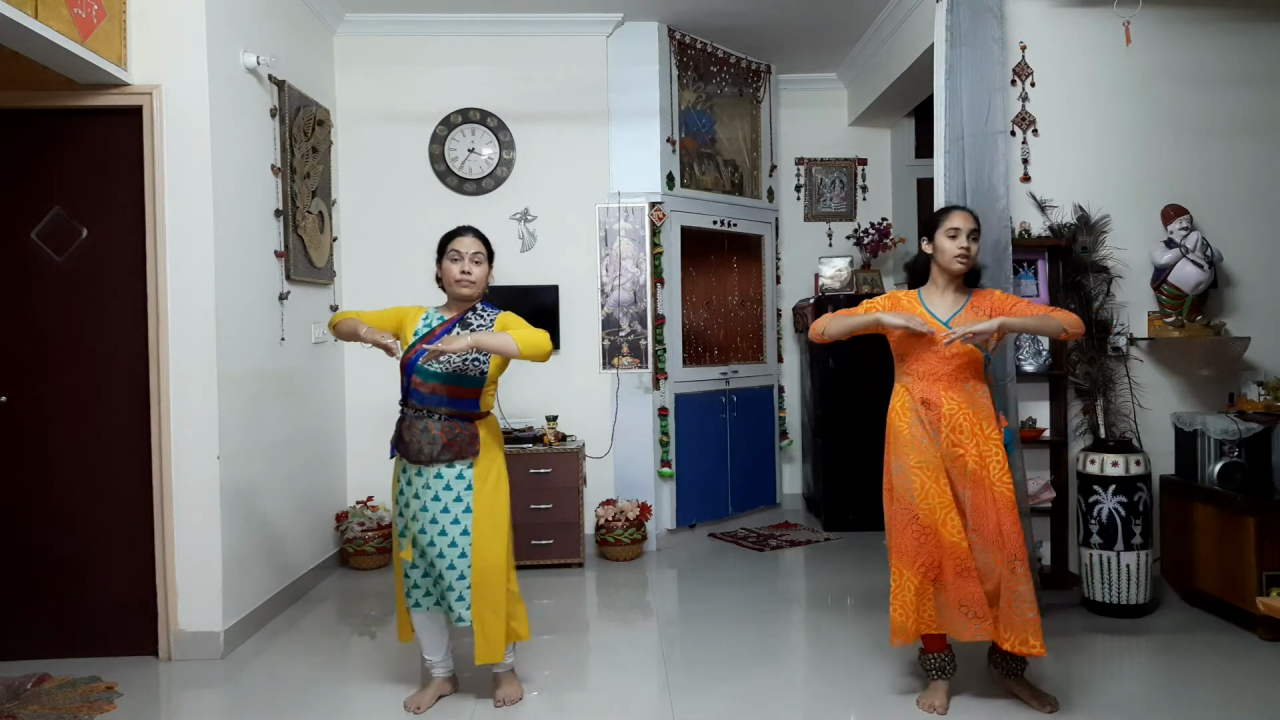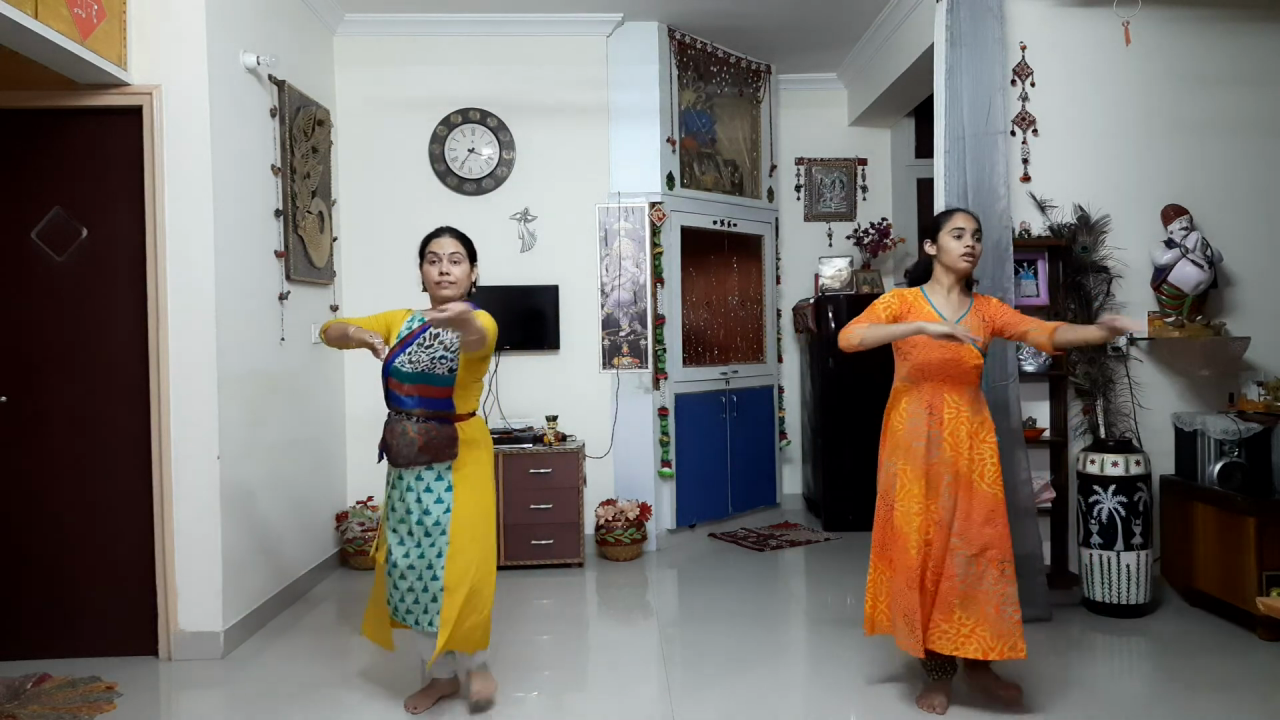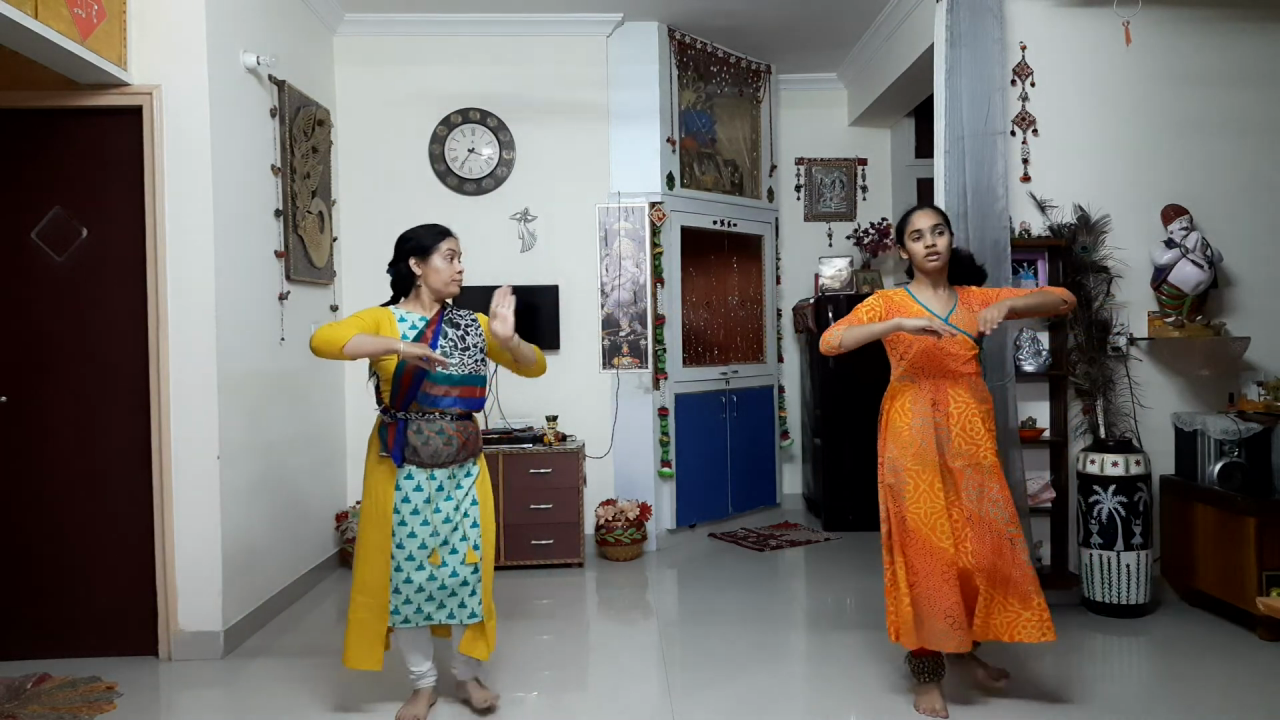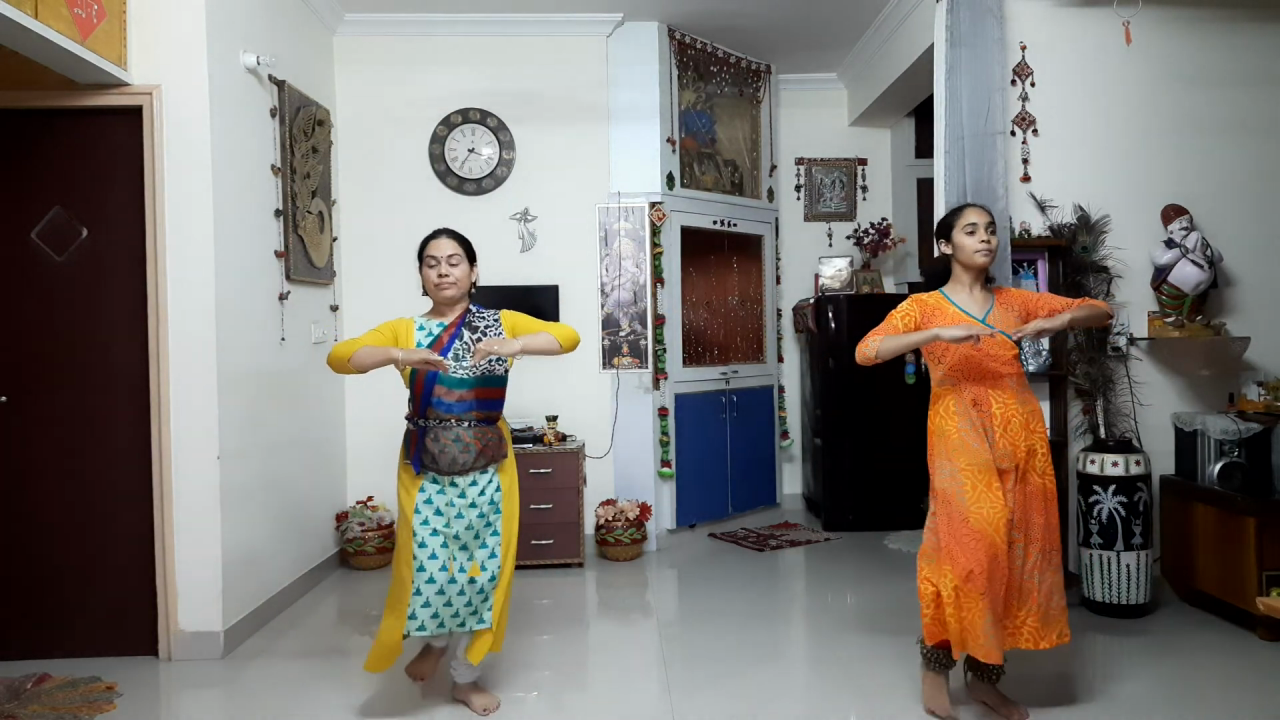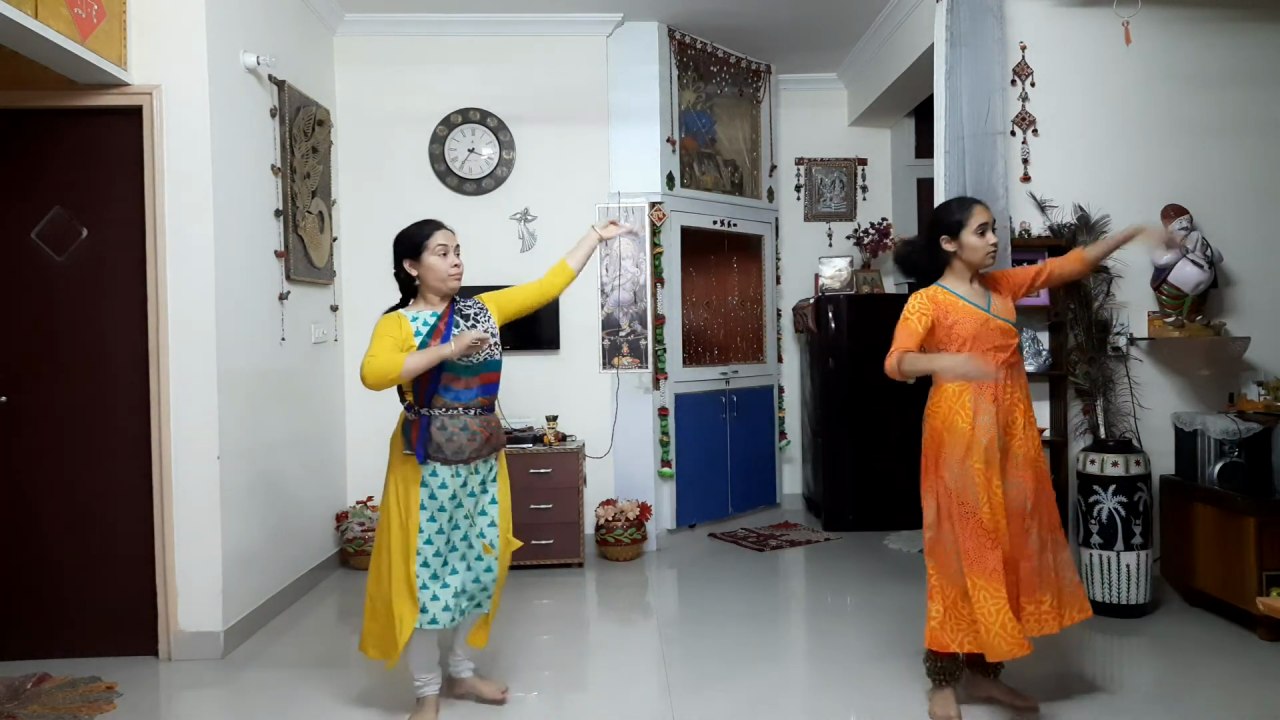
dt=1s
person 1, frame 1
left shoulder: (992, 303)
right shoulder: (895, 303)
left elbow: (1072, 325)
right elbow: (819, 330)
left wrist: (1000, 325)
right wrist: (881, 320)
left hip: (975, 440)
right hip: (915, 441)
left knee: (995, 546)
right knee: (924, 551)
left ankle: (1008, 665)
right ankle: (938, 672)
person 1, frame 2
left shoulder: (987, 309)
right shoulder: (901, 300)
left elbow: (1046, 334)
right elbow: (848, 338)
left wrist: (1103, 330)
right wrist: (919, 326)
left hip: (969, 439)
right hip: (913, 439)
left knee: (977, 544)
right knee: (918, 546)
left ankle: (978, 663)
right ankle: (938, 670)
person 1, frame 3
left shoulder: (978, 299)
right shoulder: (888, 302)
left elbow: (1063, 299)
right elbow: (829, 342)
left wrist: (1010, 304)
right wrist: (899, 324)
left hip: (971, 437)
right hip: (913, 438)
left knee: (991, 545)
right knee: (922, 551)
left ankle: (964, 641)
right ankle: (927, 676)
person 1, frame 4
left shoulder: (1017, 302)
right shoulder: (923, 306)
left elbow: (1102, 311)
right elbow: (866, 351)
left wrist: (1063, 320)
right wrist: (939, 334)
left hip: (1020, 440)
right hip: (960, 440)
left knee: (1014, 552)
right knee: (965, 550)
left ankle: (983, 675)
right ankle: (936, 661)
person 1, frame 5
left shoulder: (1004, 285)
right shoulder: (926, 301)
left elbow: (1069, 264)
right elbow: (897, 363)
left wrist: (1128, 233)
right wrist: (947, 362)
left hip: (1012, 437)
right hip: (959, 440)
left knee: (1017, 543)
right knee: (962, 551)
left ankle: (981, 670)
person 2, frame 1
left shoulder: (498, 322)
right shoulder: (411, 318)
left elbow: (542, 345)
right elbow: (340, 322)
left wrist: (471, 340)
right wrist: (367, 333)
left hip: (472, 464)
right hip: (416, 462)
left knee: (482, 565)
right knee: (420, 565)
left ankle: (503, 667)
right ankle: (440, 674)
person 2, frame 2
left shoulder: (469, 322)
right shoulder: (406, 321)
left elbow: (482, 339)
right elbow: (330, 330)
left wrist: (462, 319)
right wrist: (353, 332)
left hip: (459, 461)
right hip: (407, 465)
left knee: (457, 569)
right knee: (408, 568)
left ankle: (475, 662)
right ankle: (439, 673)
person 2, frame 3
left shoulder: (473, 323)
right shoulder: (382, 320)
left elbow: (535, 365)
right elbow: (322, 341)
left wrist: (508, 336)
right wrist: (400, 347)
left hip: (461, 466)
right hip: (402, 467)
left knee: (467, 565)
right knee: (405, 570)
left ankle: (471, 673)
person 2, frame 4
left shoulder: (502, 323)
right shoulder: (403, 330)
left elbow: (568, 338)
right elbow: (339, 358)
left wrist: (516, 344)
right wrist: (401, 355)
left hip: (486, 471)
right hip: (426, 472)
left knee: (484, 575)
right knee: (427, 576)
left ankle: (465, 678)
right ankle: (434, 640)
person 2, frame 5
left shoulder: (481, 307)
right shoulder: (398, 324)
left elbow: (544, 288)
right elbow: (374, 373)
left wrist: (590, 241)
right wrist: (449, 348)
left hip: (482, 462)
right hip: (424, 466)
left knee: (481, 565)
right knee: (424, 574)
left ankle: (462, 668)
